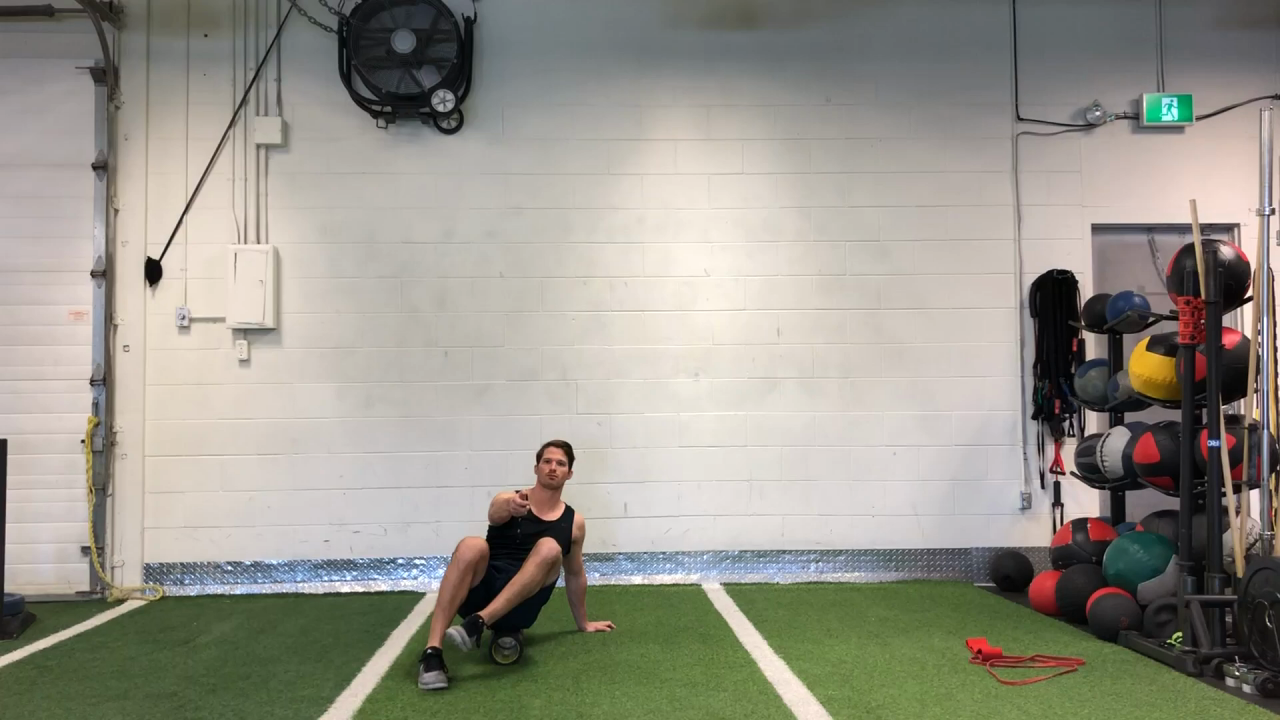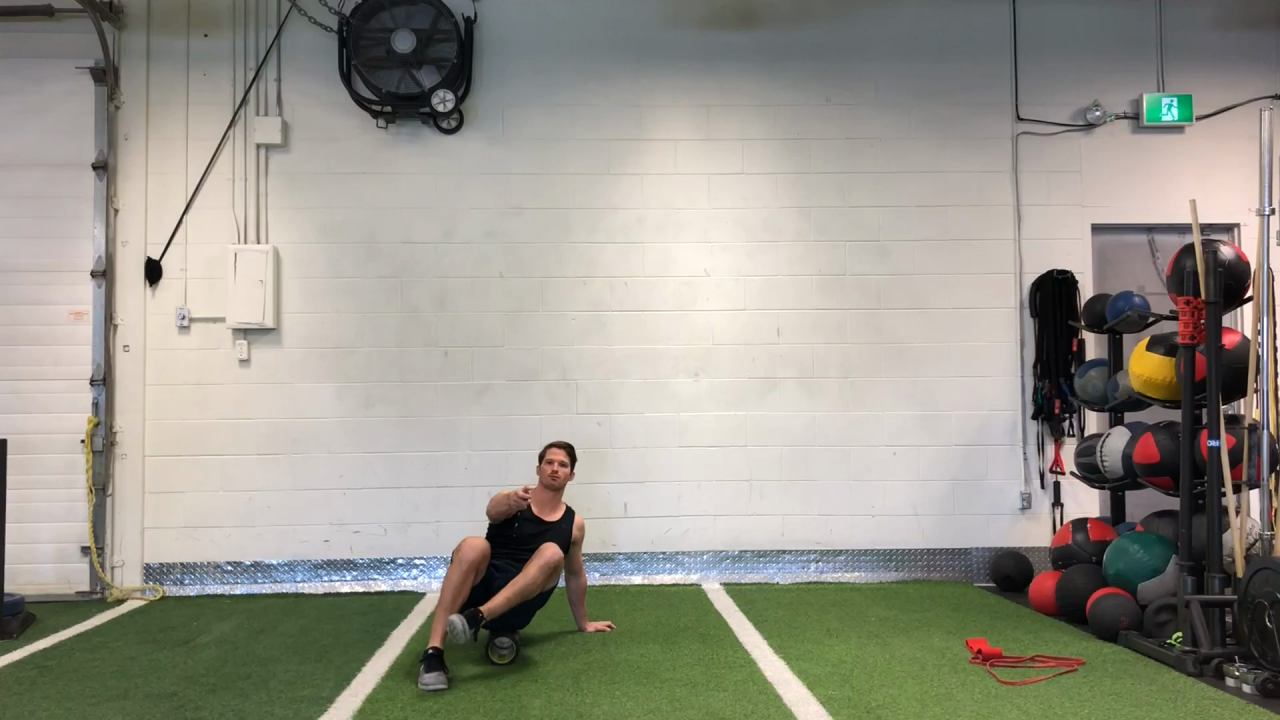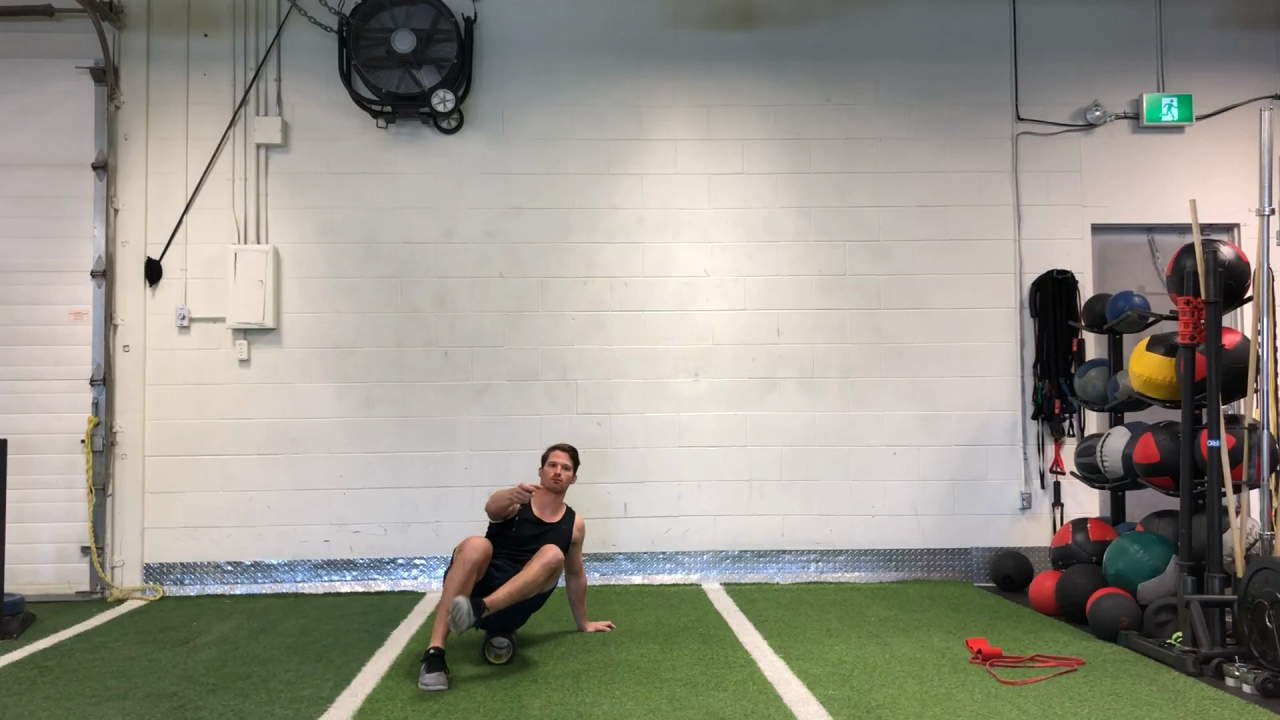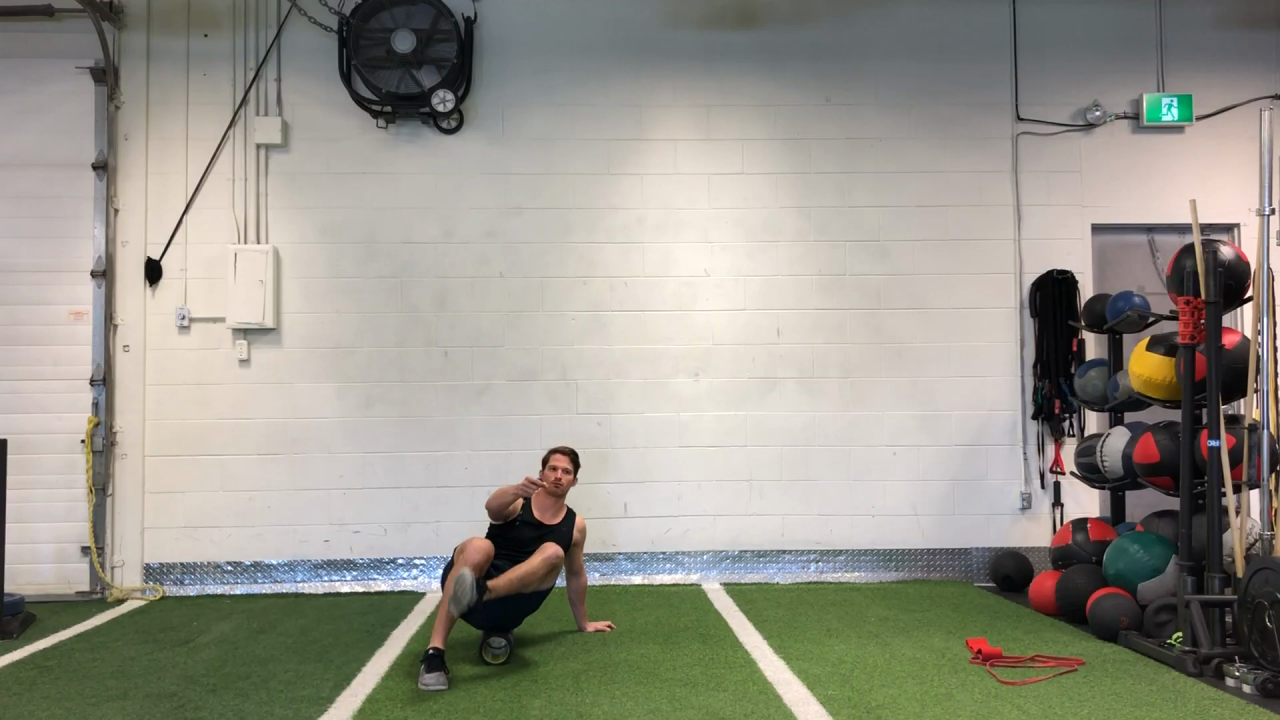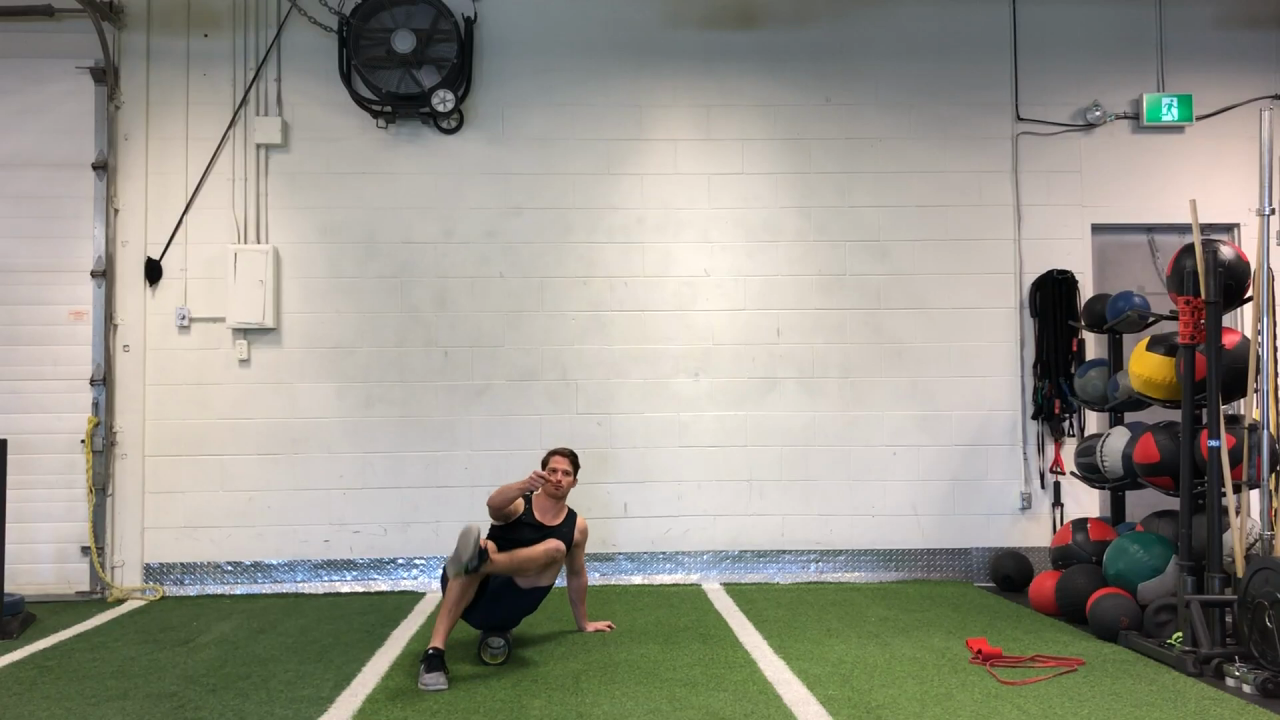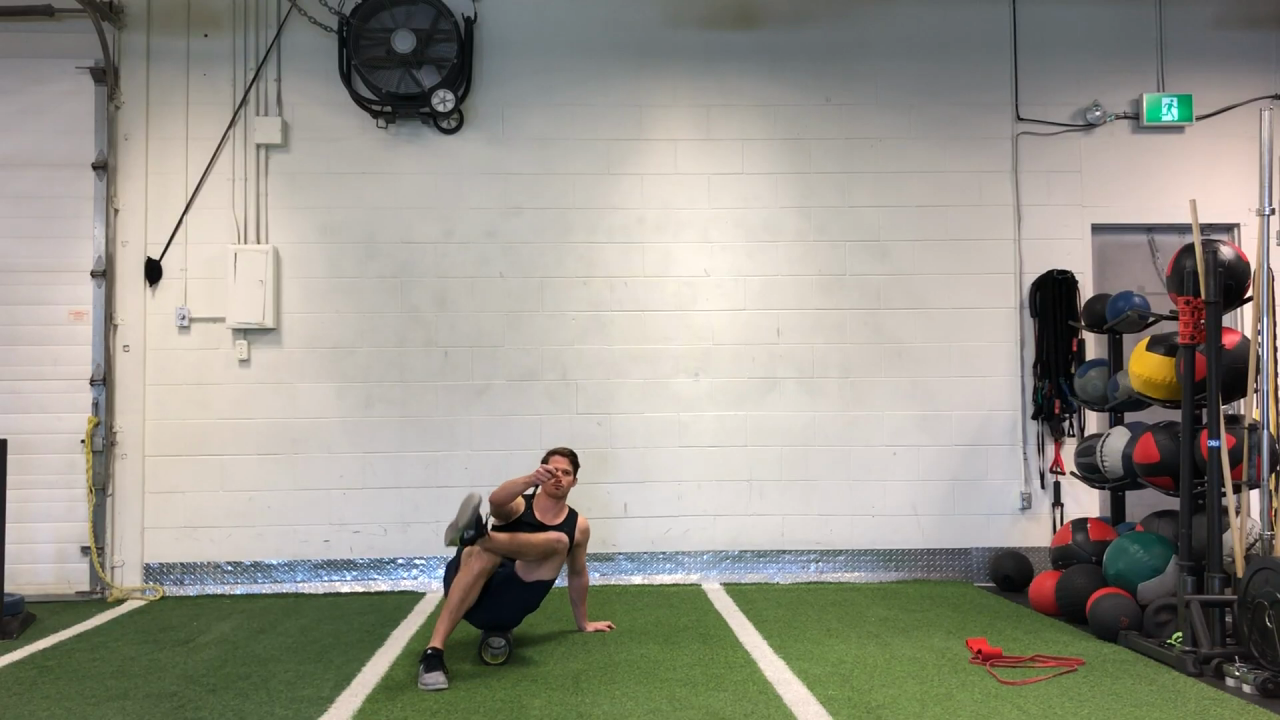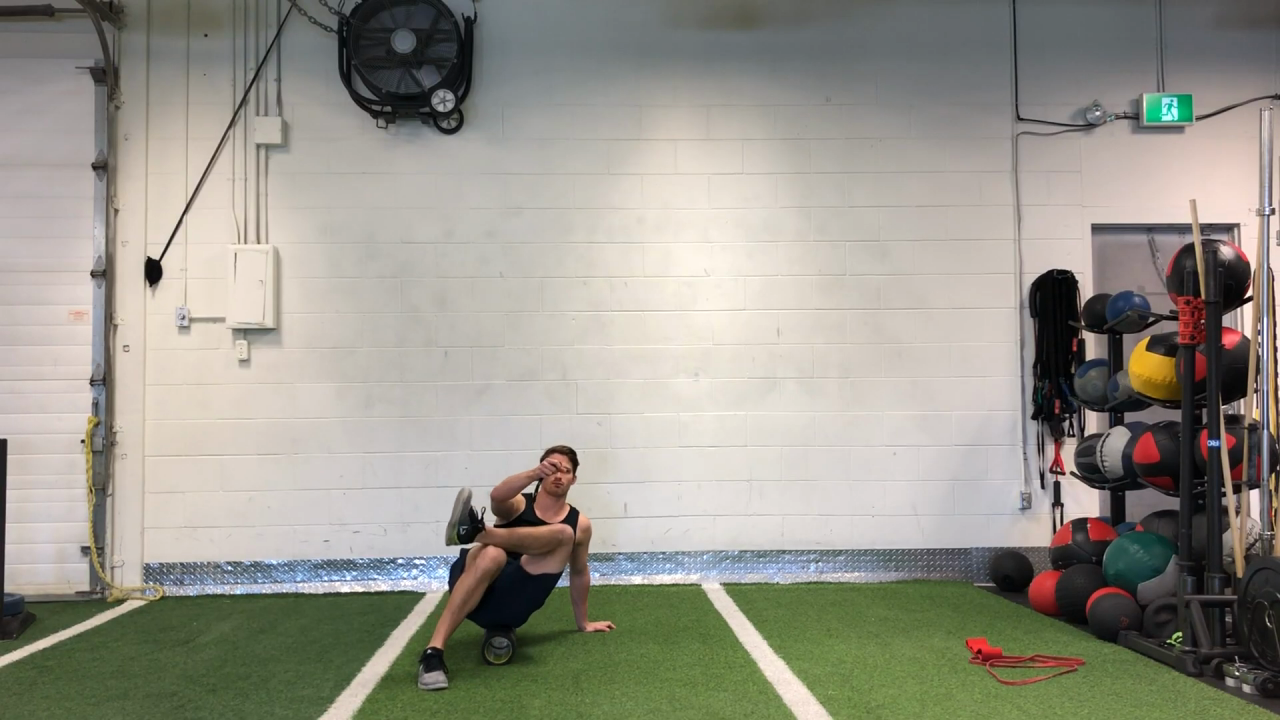
dt=0.1s
person 1, frame 1
left shoulder: (574, 523)
right shoulder: (509, 500)
left elbow: (575, 575)
right elbow: (495, 515)
left wrist: (583, 622)
right wrist: (510, 507)
left hip: (518, 607)
right hip: (481, 590)
left knee: (549, 548)
right knee: (471, 546)
left ankle: (478, 622)
right ankle: (433, 651)
person 1, frame 2
left shoulder: (574, 523)
right shoulder: (509, 499)
left elbow: (575, 575)
right elbow: (492, 512)
left wrist: (583, 622)
right wrist: (511, 502)
left hip: (515, 607)
right hip: (480, 588)
left knee: (552, 553)
right knee: (473, 546)
left ankle: (478, 618)
right ankle: (434, 652)
person 1, frame 3
left shoulder: (574, 525)
right shoulder: (514, 504)
left elbow: (575, 575)
right elbow: (491, 509)
left wrist: (583, 622)
right wrist: (515, 495)
left hip: (510, 607)
right hip: (480, 580)
left knee: (553, 556)
right knee: (476, 545)
left ankle: (480, 608)
right ankle: (435, 653)
person 1, frame 4
left shoulder: (575, 526)
right shoulder: (514, 505)
left elbow: (576, 575)
right elbow: (491, 507)
left wrist: (583, 622)
right wrist: (518, 491)
left hip: (508, 604)
right hip: (479, 578)
left knee: (553, 554)
right knee: (478, 547)
left ankle: (478, 593)
right ankle: (434, 653)
person 1, frame 5
left shoulder: (576, 527)
right shoulder: (516, 506)
left elbow: (576, 575)
right elbow: (494, 503)
left wrist: (583, 622)
right wrist: (526, 485)
left hip: (505, 609)
right hip: (472, 591)
left knee: (556, 548)
right knee: (486, 549)
left ankle: (480, 560)
right ankle: (434, 652)
person 1, frame 6
left shoulder: (578, 526)
right shoulder: (517, 506)
left elbow: (578, 575)
right elbow: (495, 500)
left wrist: (583, 622)
right wrist: (531, 480)
left hip: (505, 609)
right hip: (473, 591)
left knee: (559, 541)
right knee: (486, 551)
right ankle: (433, 652)
person 1, frame 7
left shoulder: (580, 524)
right shoulder: (517, 505)
left elbow: (579, 574)
right elbow: (497, 496)
left wrist: (583, 622)
right wrist: (534, 474)
left hip: (513, 605)
right hip: (481, 593)
left knee: (563, 533)
right knee: (492, 555)
right ankle: (433, 652)
